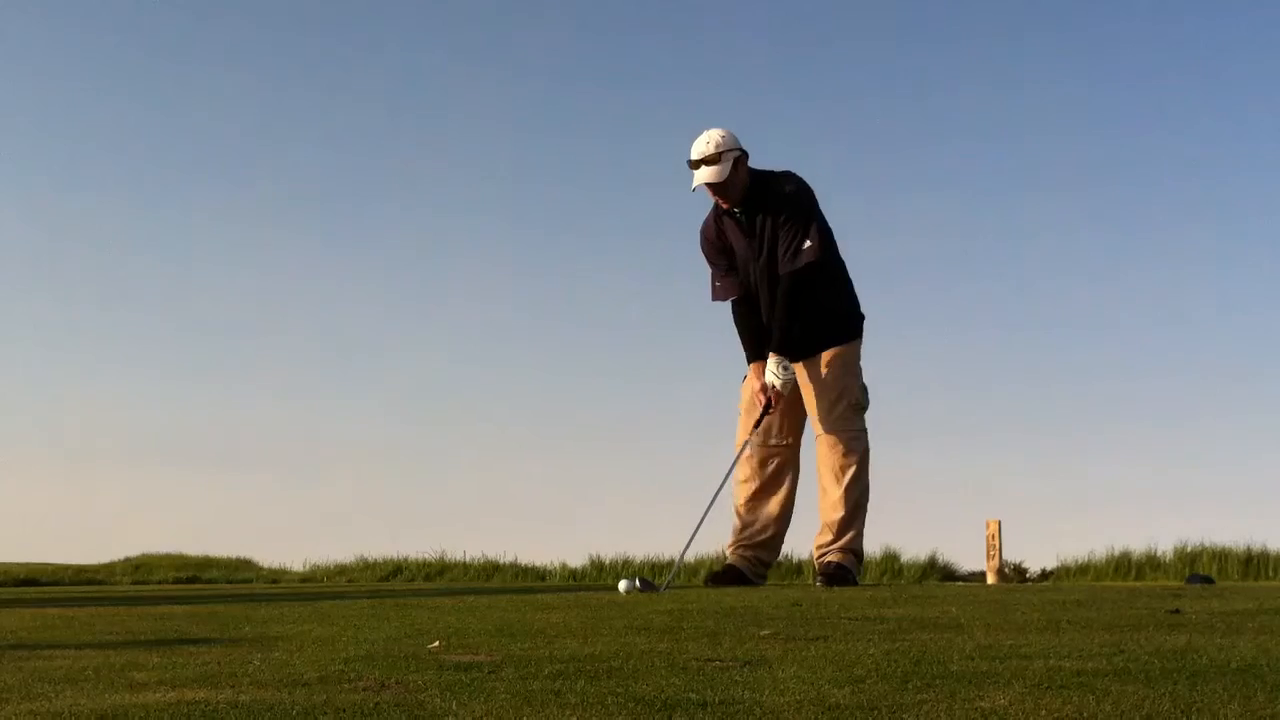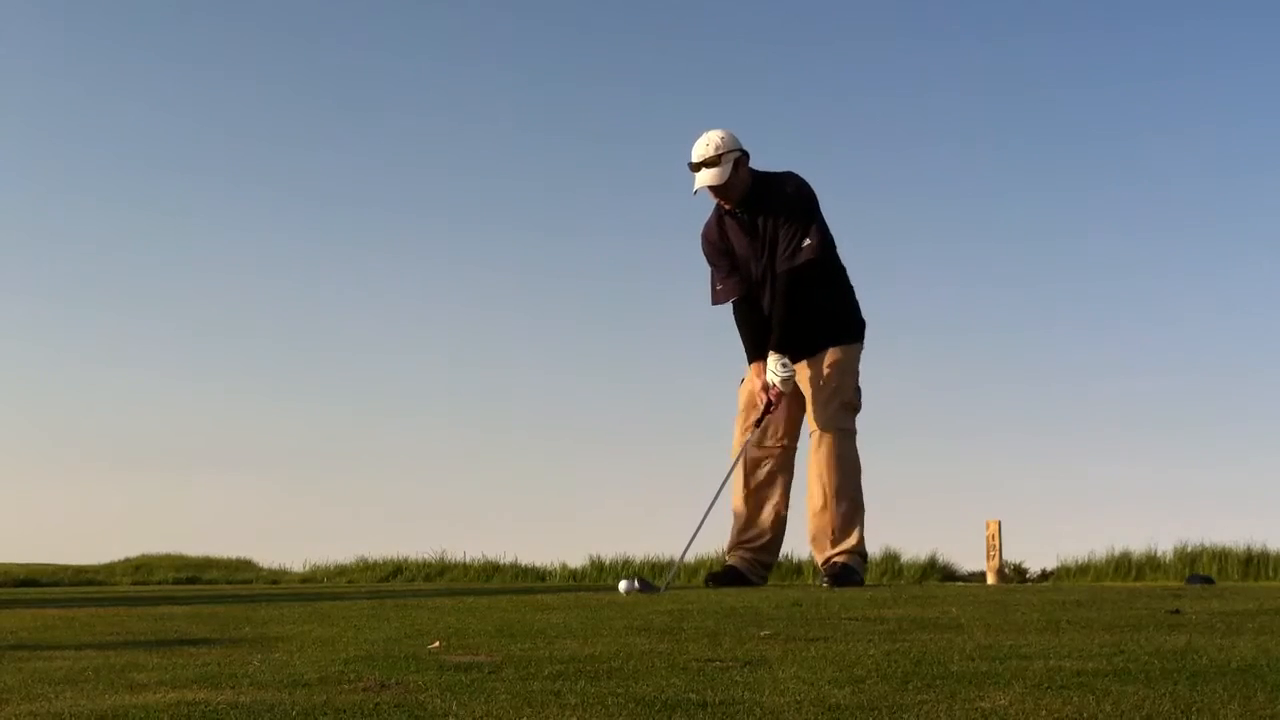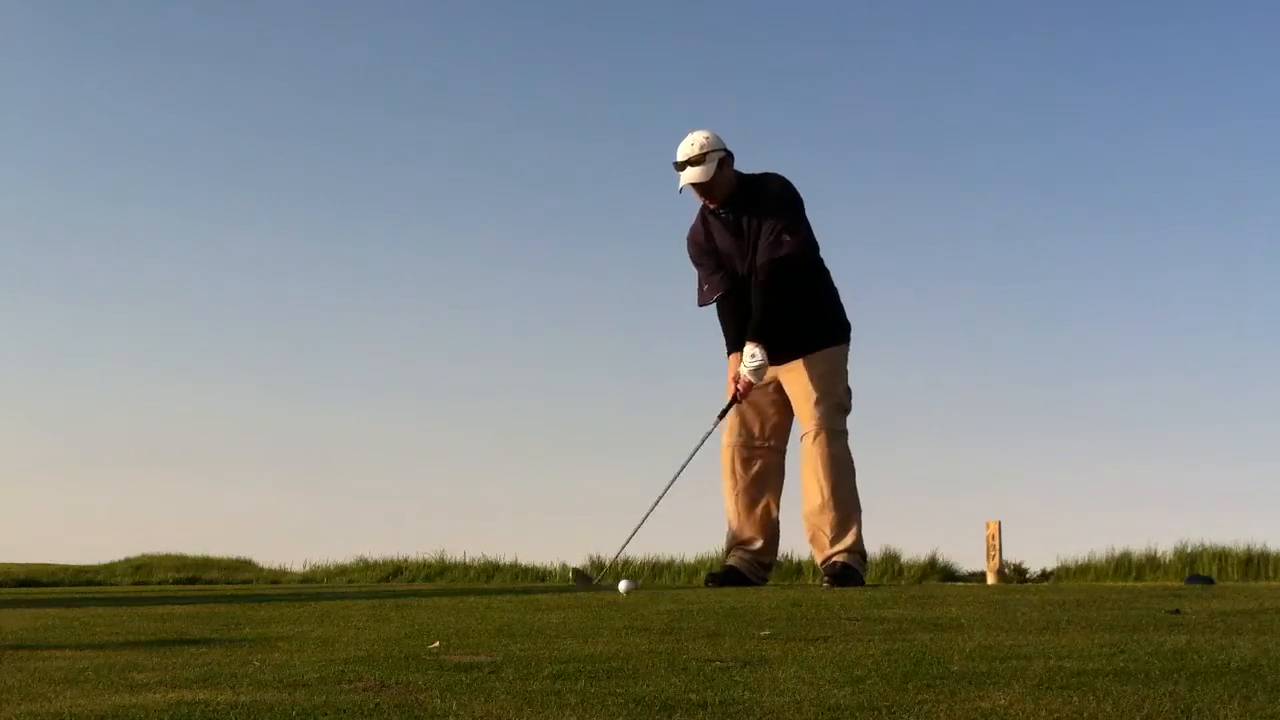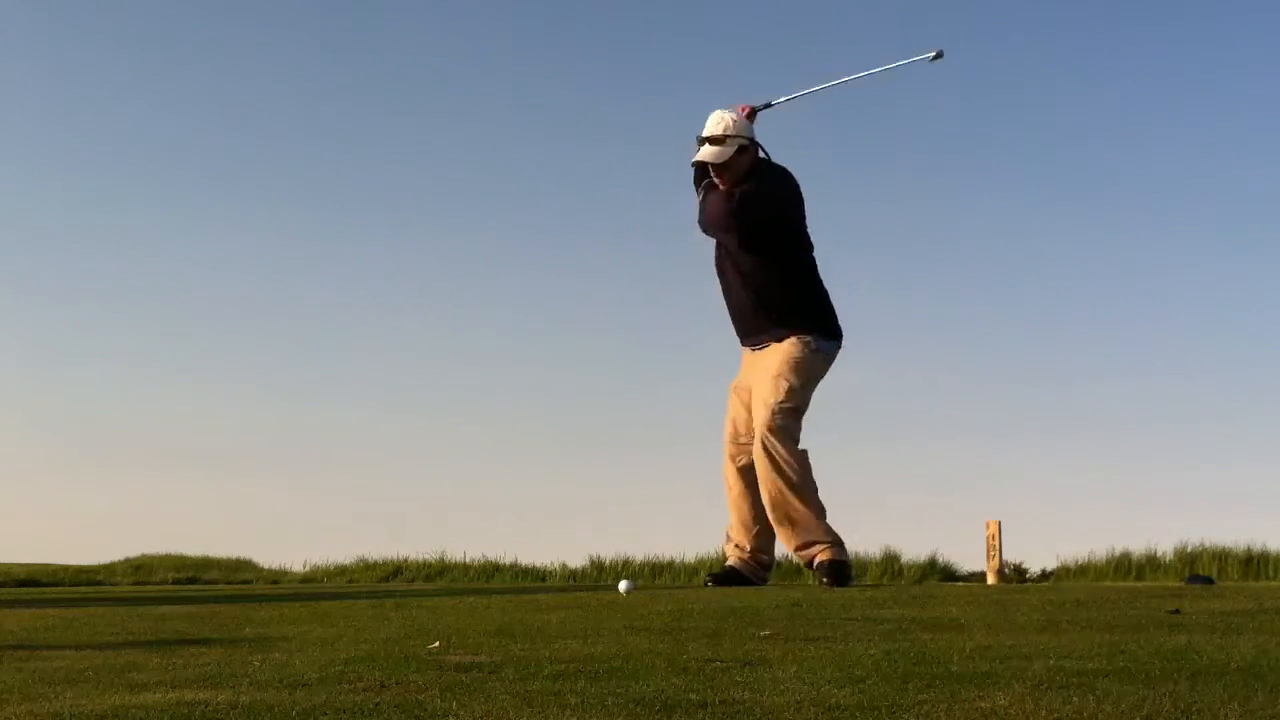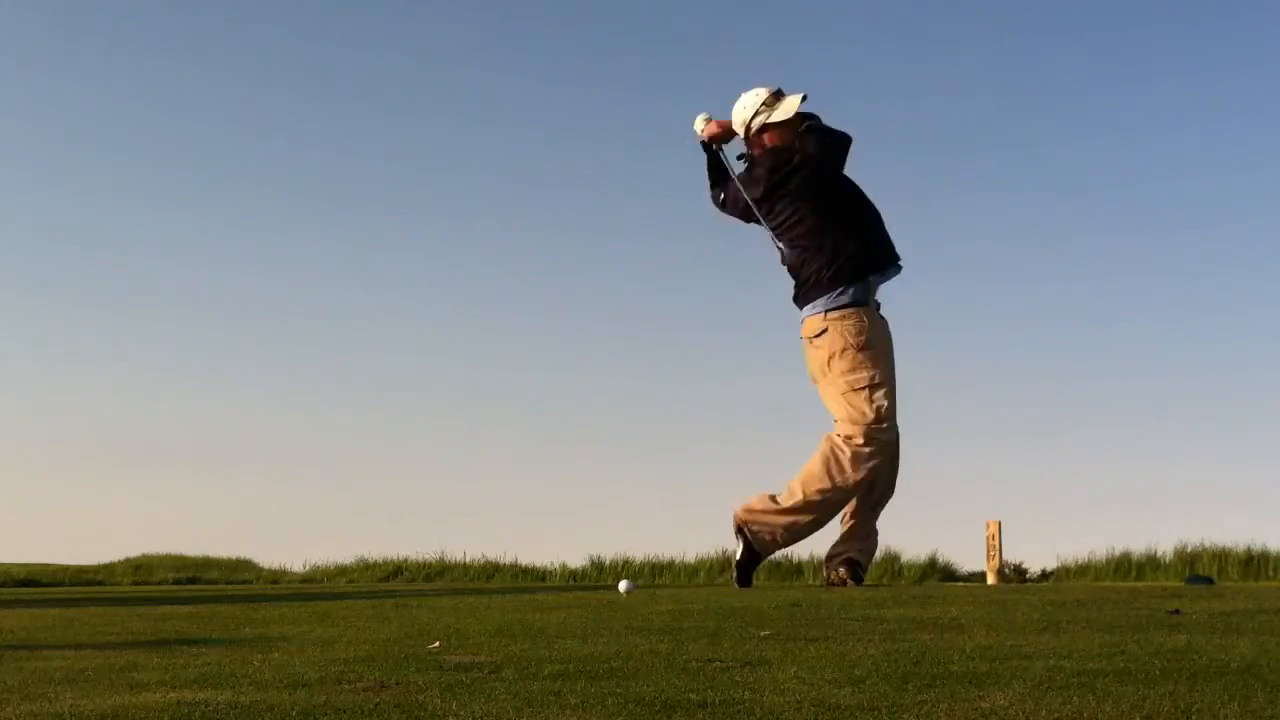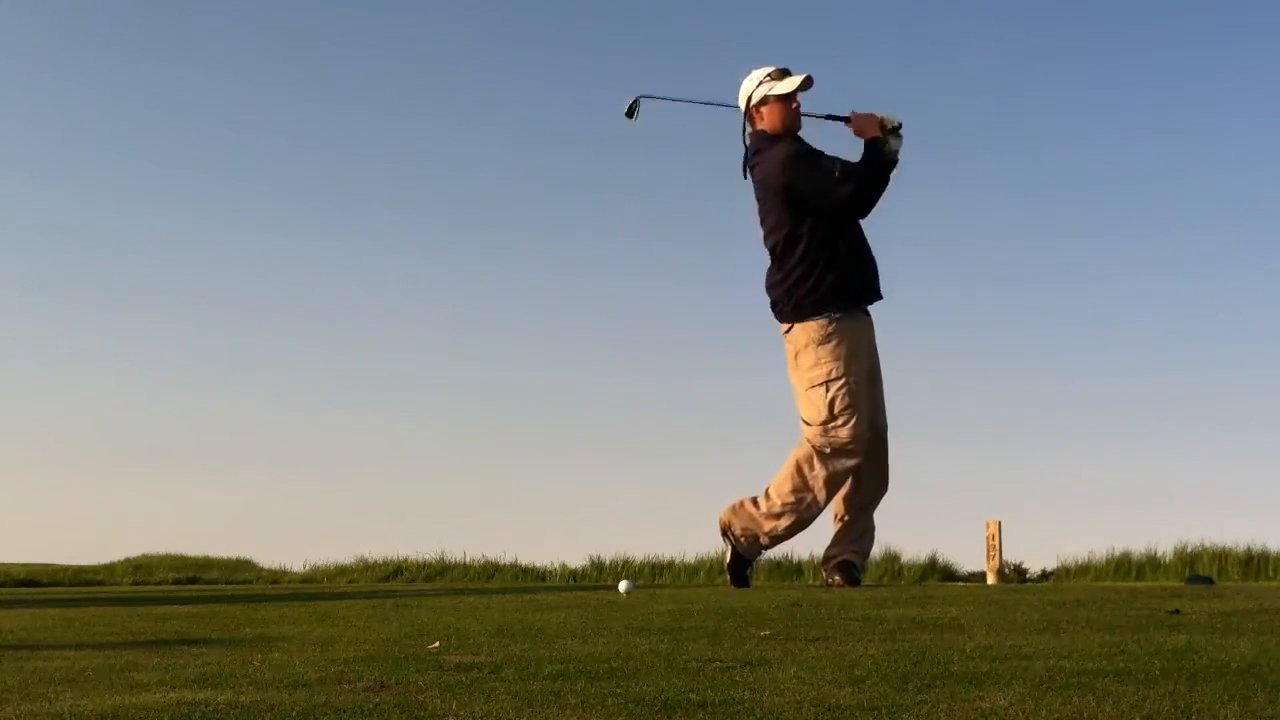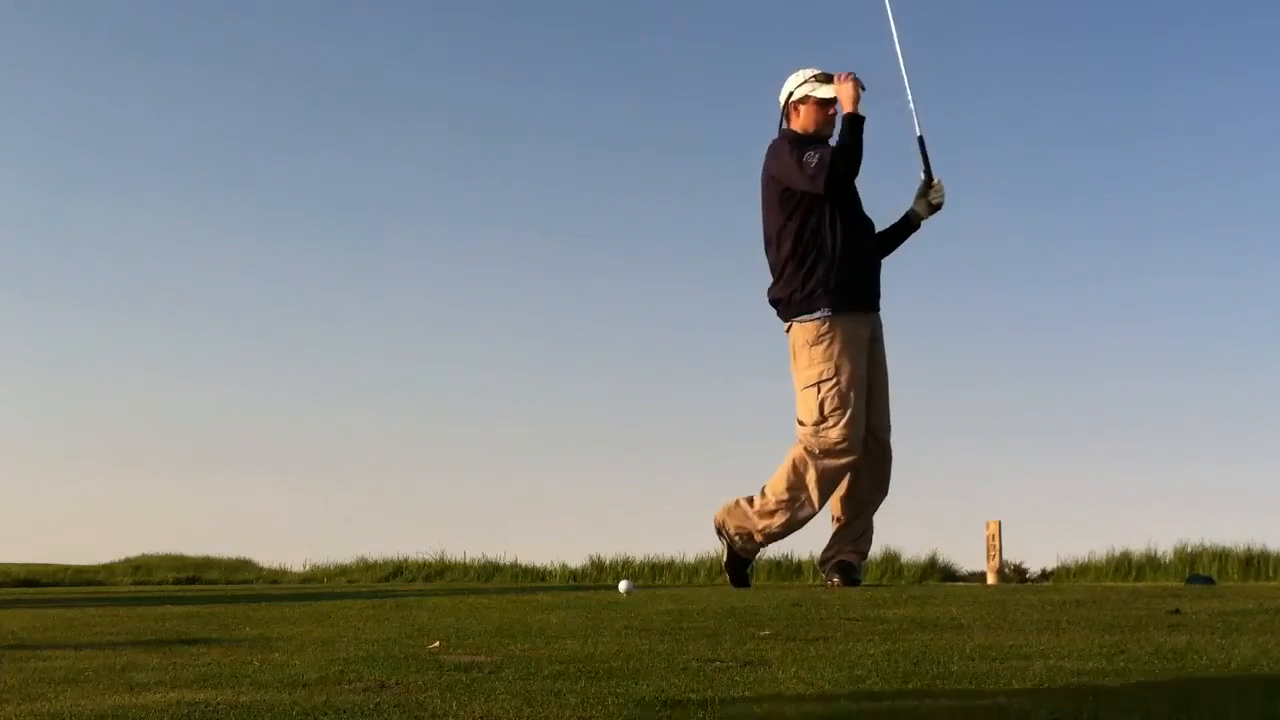
dt=0.7s
person 1, frame 1
left shoulder: (790, 194)
right shoulder: (714, 230)
left elbow: (797, 279)
right elbow: (740, 300)
left wrist: (779, 355)
right wrist: (757, 364)
left hip: (827, 335)
right hip: (767, 348)
left knee: (839, 438)
right knee: (761, 447)
left ankle: (838, 558)
right ankle: (748, 559)
person 1, frame 2
left shoulder: (791, 194)
right shoulder: (716, 231)
left elbow: (796, 277)
right elbow: (742, 300)
left wrist: (780, 353)
right wrist: (757, 363)
left hip: (828, 338)
right hip: (767, 348)
left knee: (830, 435)
right knee: (757, 446)
left ankle: (842, 558)
right ankle: (748, 560)
person 1, frame 3
left shoulder: (775, 194)
right shoulder: (700, 233)
left elbow: (772, 271)
right elbow: (726, 296)
left wrist: (756, 345)
right wrist: (741, 351)
left hip: (814, 341)
right hip: (755, 350)
left knee: (822, 437)
right knee: (743, 447)
left ankle: (842, 557)
right ankle: (749, 557)
person 1, frame 4
left shoulder: (761, 195)
right shoulder: (751, 185)
left elbow: (711, 214)
right elbow: (708, 189)
left wrist: (712, 183)
right wrist: (705, 166)
left hip: (800, 337)
right hip: (764, 342)
left knee: (771, 431)
right knee: (740, 447)
left ankle: (822, 552)
right ankle: (748, 558)
person 1, frame 5
left shoulder: (752, 182)
right shoulder: (806, 159)
left elbow: (723, 196)
right elbow: (834, 138)
left wrist: (711, 143)
right wrist: (738, 131)
left hip: (843, 315)
right hip: (843, 316)
left knee: (881, 440)
right knee: (865, 433)
left ankle: (851, 557)
right ankle: (763, 526)
person 1, frame 6
left shoulder: (780, 159)
right shoulder: (788, 158)
left elbow: (855, 205)
right elbow: (855, 190)
left wrist: (886, 145)
right wrist: (874, 141)
left hip: (845, 315)
right hip: (820, 320)
left knee: (869, 440)
right knee: (836, 436)
left ankle: (846, 558)
right ankle: (748, 529)
person 1, frame 7
left shoulder: (823, 166)
right shoulder: (786, 154)
left elbow: (864, 247)
right elbow: (840, 169)
left wrist: (915, 214)
right wrist: (852, 109)
left hip: (860, 316)
right hip: (821, 318)
left knee: (872, 444)
right knee: (832, 438)
left ankle: (845, 558)
right ankle: (743, 529)
